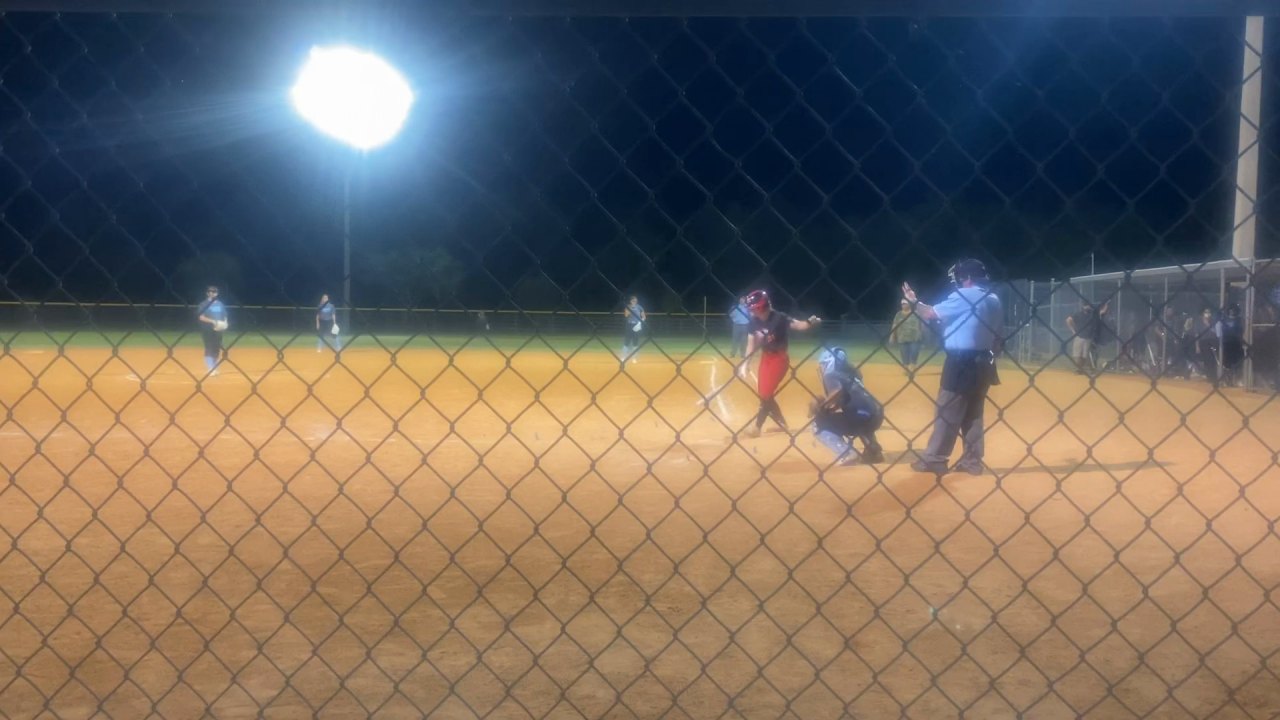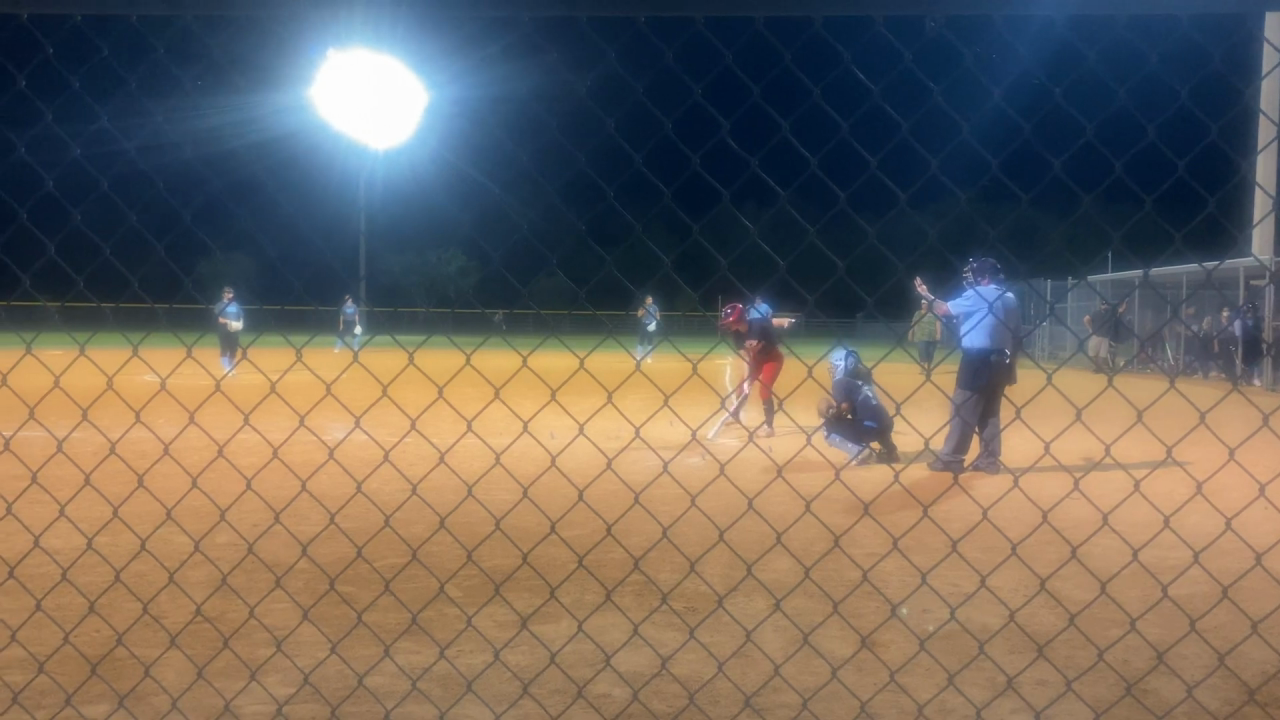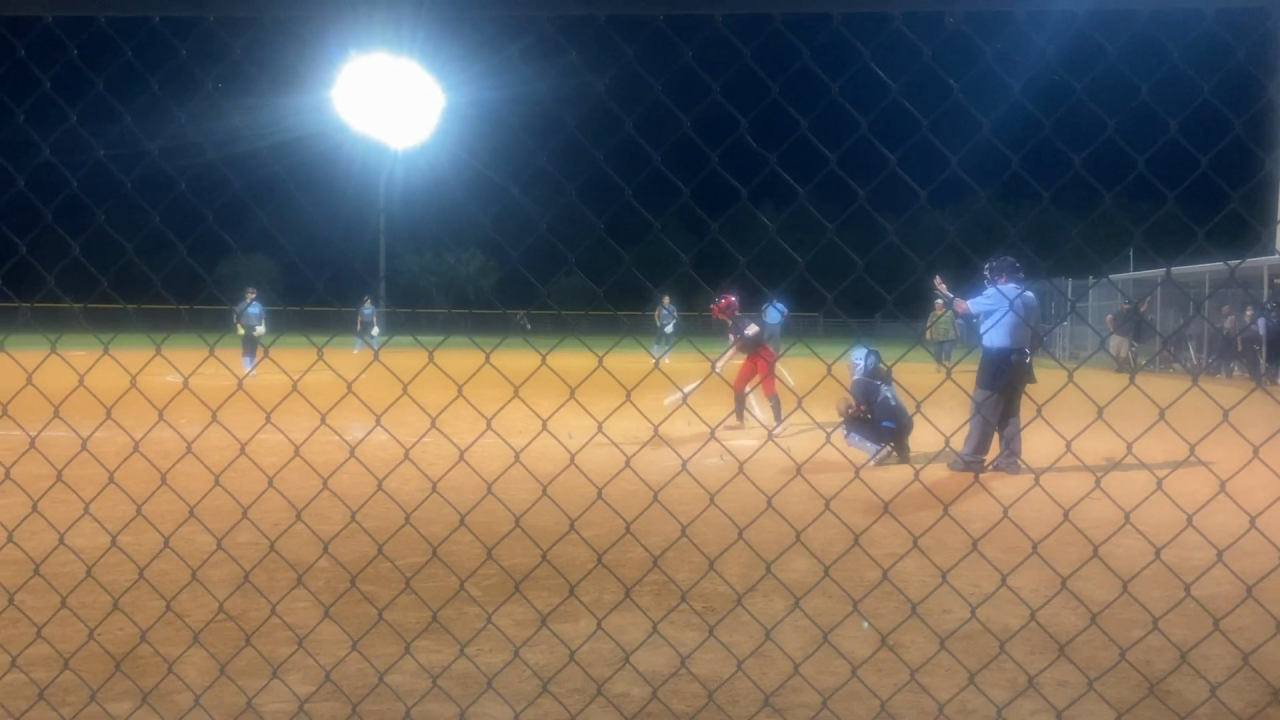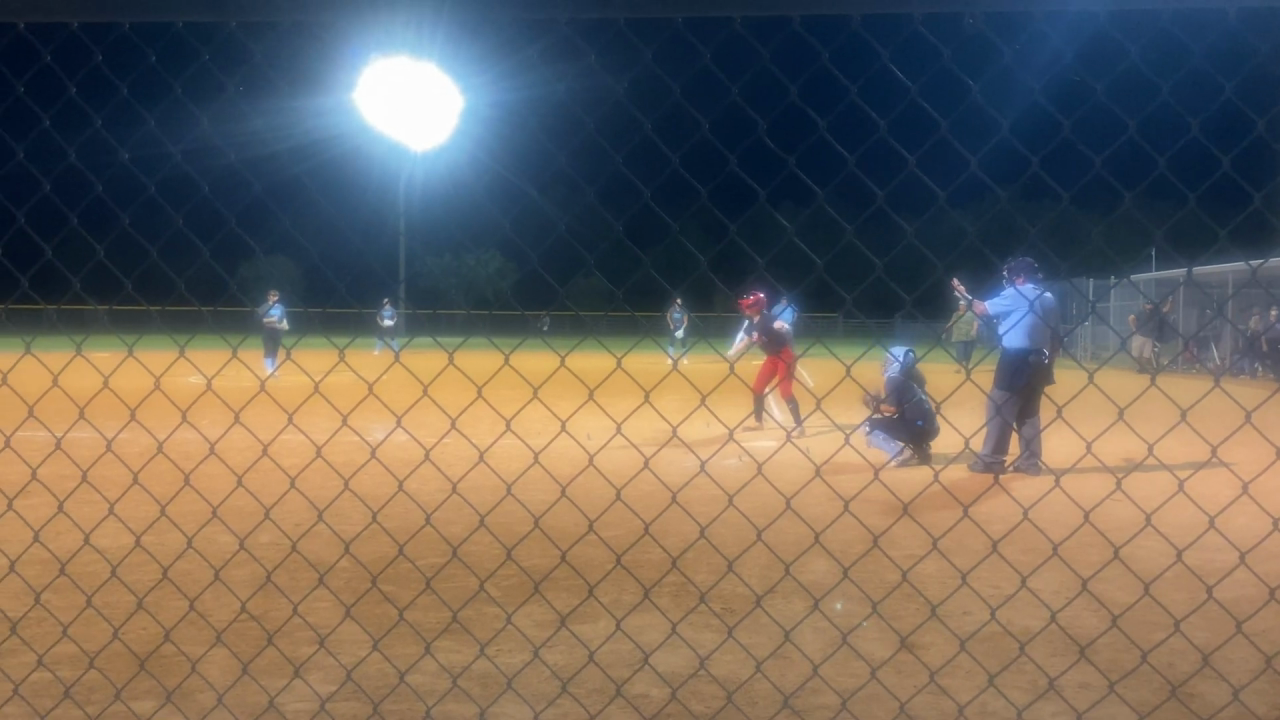
dt=0.5s
person 1, frame 1
left shoulder: (963, 296)
right shoulder: (994, 300)
left elbow: (930, 314)
right elbow: (997, 337)
left wrist: (913, 300)
right wrist: (988, 360)
left hip: (961, 362)
right hip: (983, 363)
left knee: (947, 412)
right knee: (973, 413)
left ankle: (934, 459)
right ankle: (972, 460)
person 1, frame 2
left shoulder: (979, 294)
right shoulder: (1011, 299)
left elbow: (943, 310)
right elbow: (1016, 337)
left wrist: (927, 295)
right wrist: (1011, 365)
left hip: (977, 360)
right hip: (999, 362)
left knee: (963, 410)
right knee: (990, 412)
left ankle: (951, 458)
right ankle: (989, 459)
person 1, frame 3
left shoulder: (998, 293)
right shoulder: (1031, 298)
left elbow: (963, 308)
right elbow: (1036, 336)
left wrist: (946, 293)
right wrist: (1027, 360)
left hip: (997, 360)
right hip: (1020, 361)
left knee: (983, 410)
right knee: (1010, 412)
left ankle: (971, 458)
right ankle: (1009, 459)
person 1, frame 4
left shoulder: (1015, 294)
right shoulder: (1049, 299)
left elbow: (982, 309)
right elbow: (1056, 337)
left wrist: (964, 295)
right wrist: (1049, 363)
left hip: (1015, 361)
right hip: (1039, 362)
left knee: (999, 409)
right knee: (1029, 413)
left ankle: (991, 460)
right ankle: (1030, 461)
